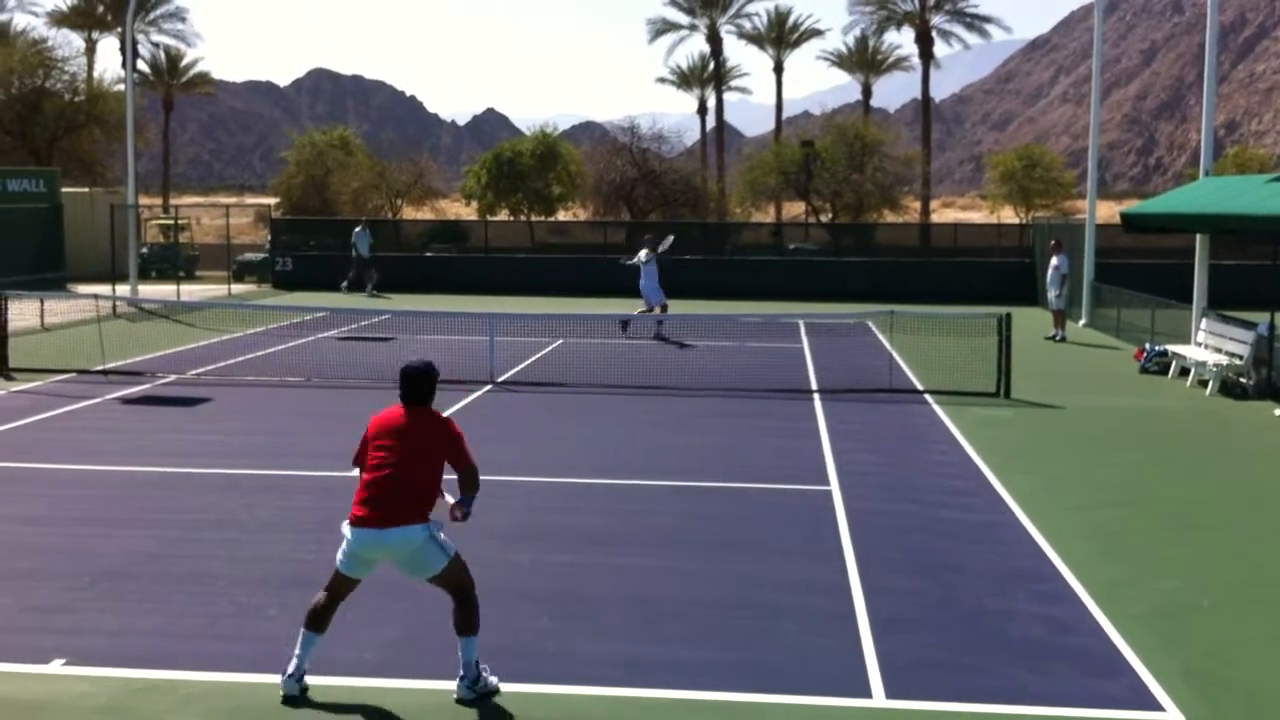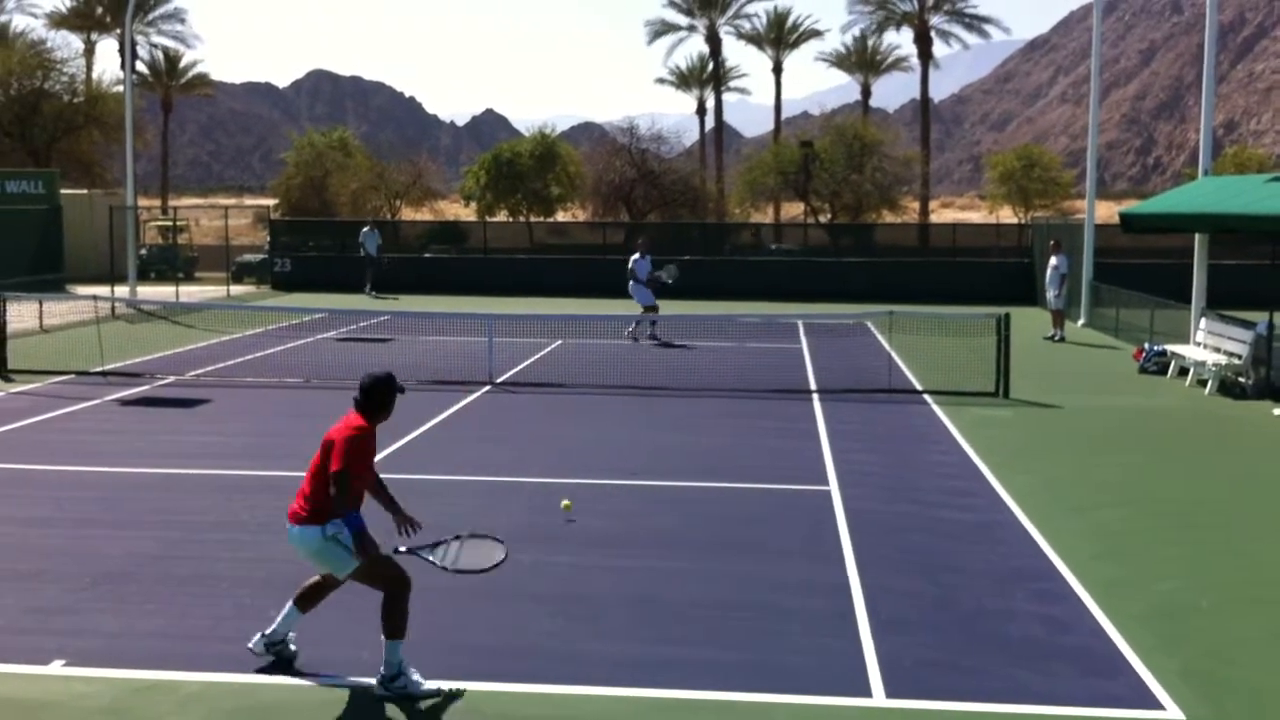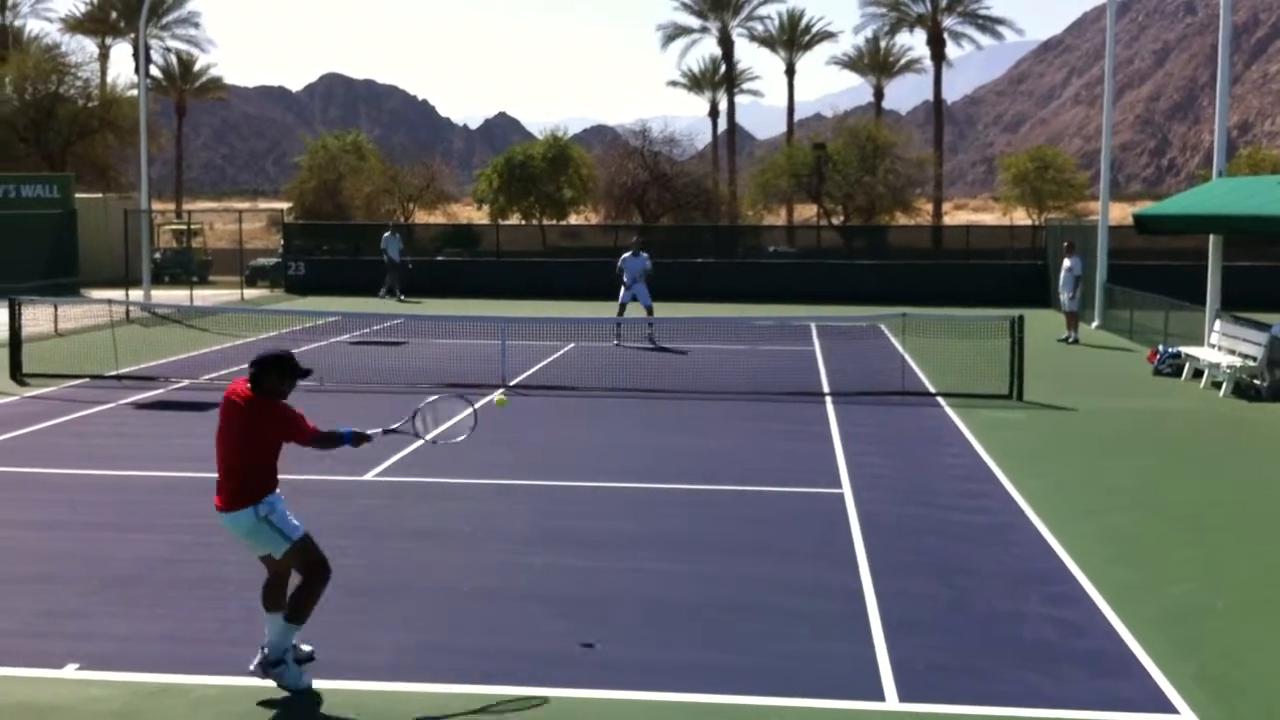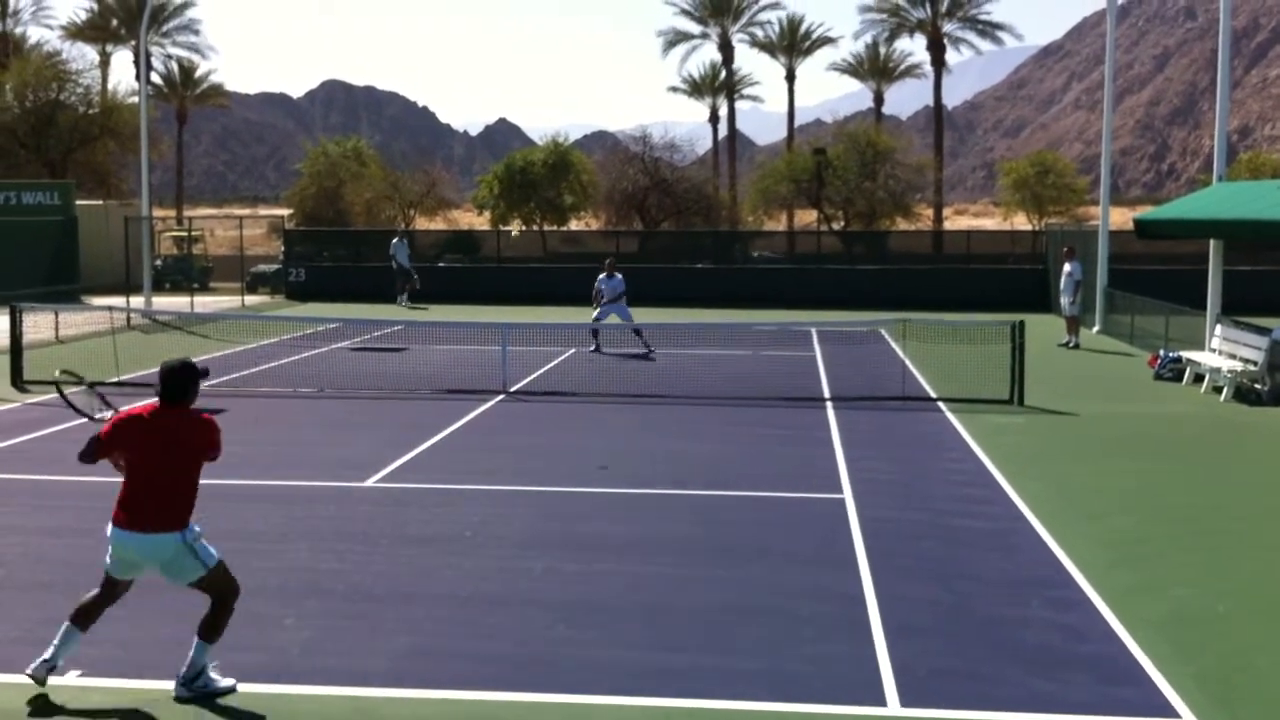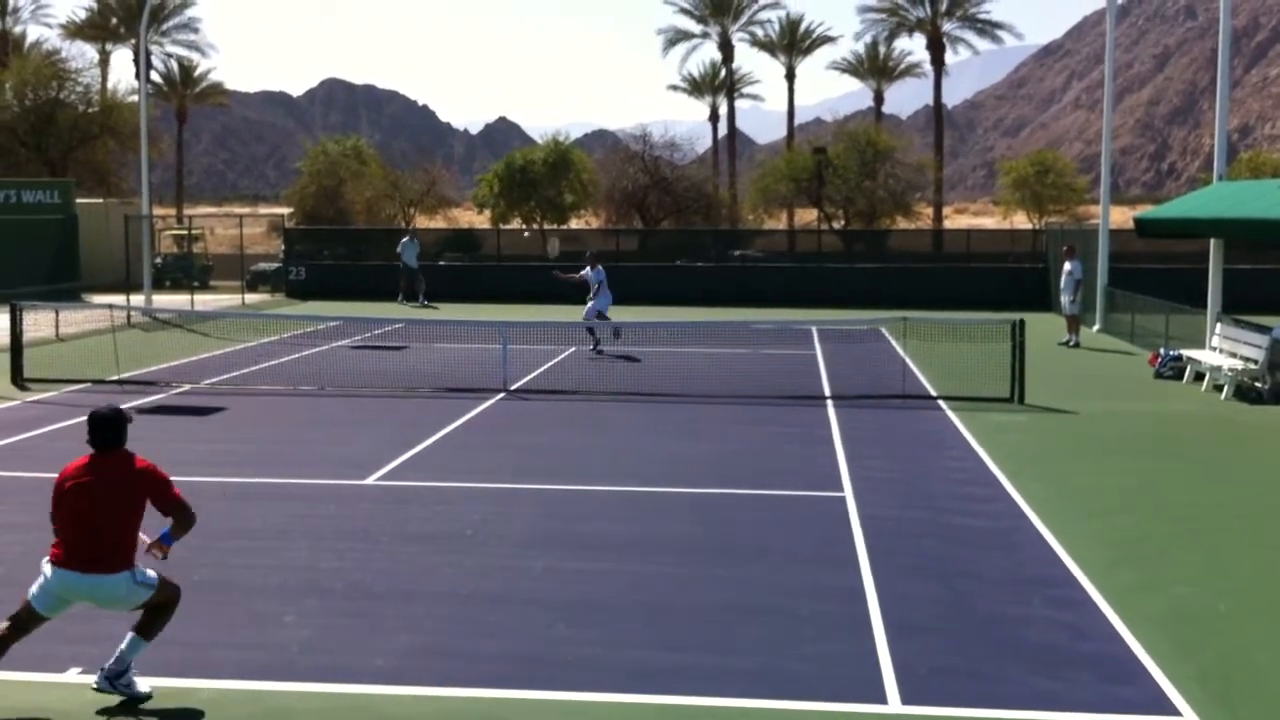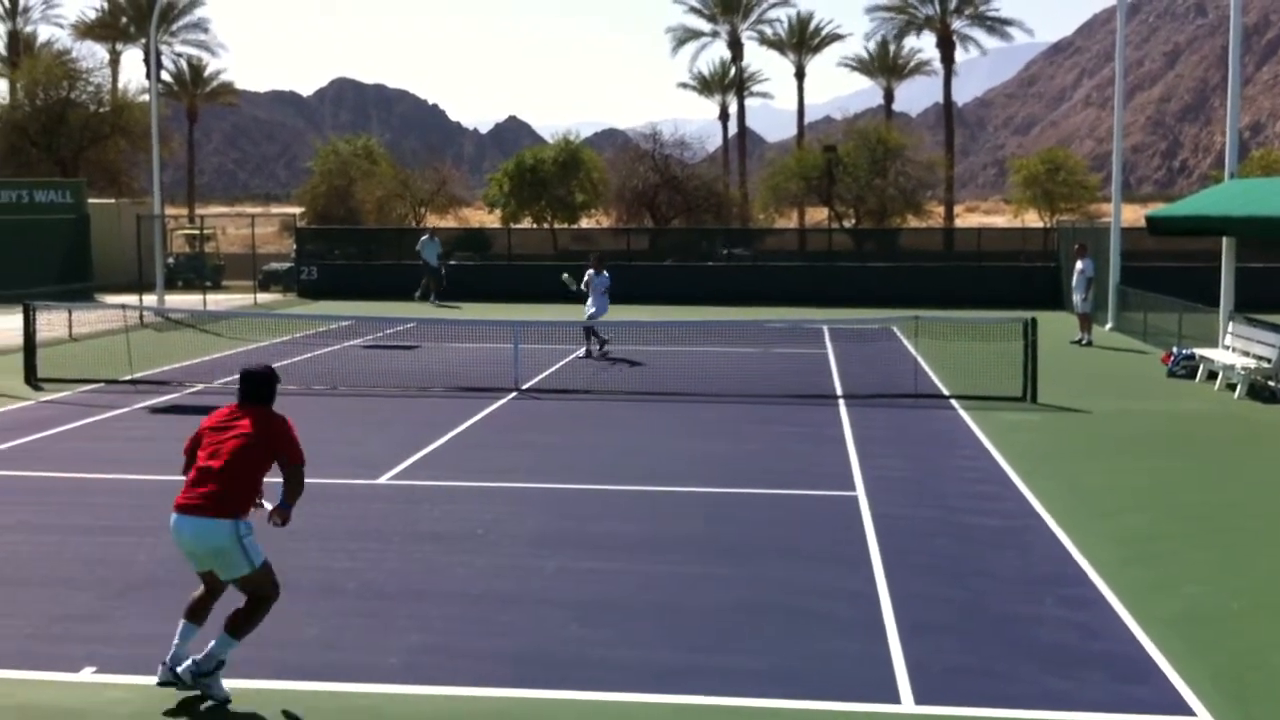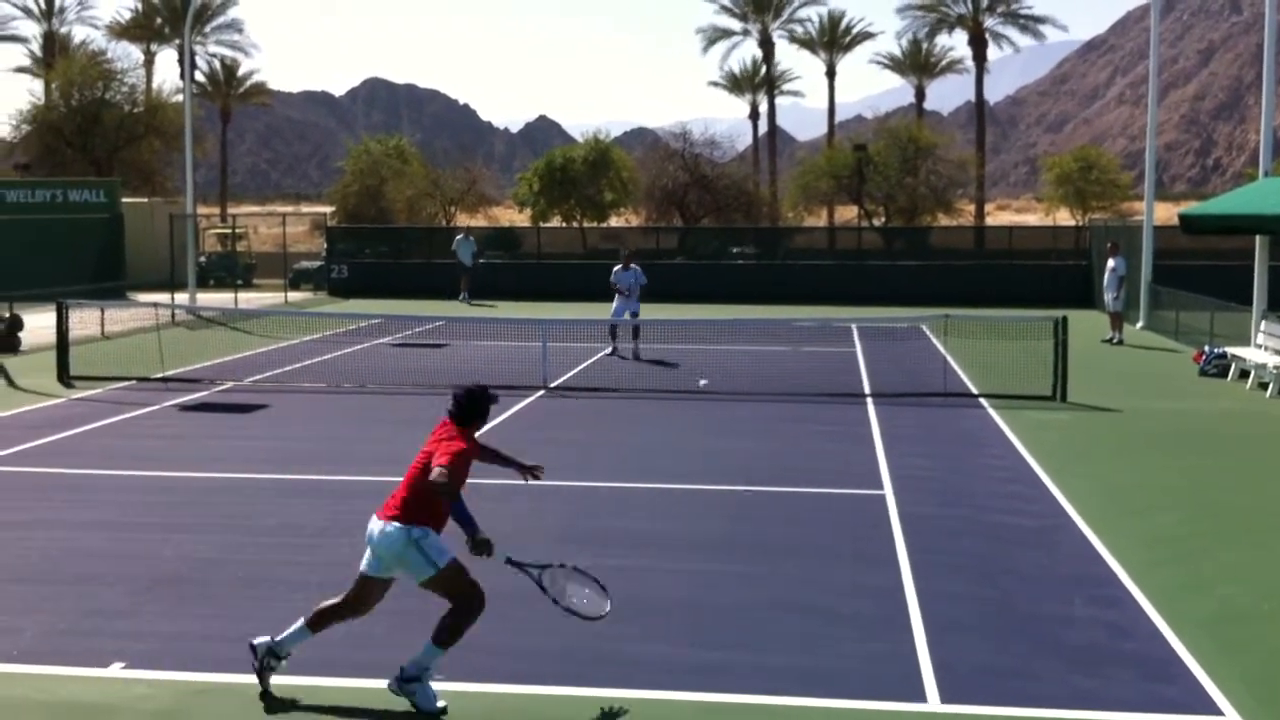
dt=0.3s
person 1, frame 1
left shoulder: (378, 422)
right shoulder: (444, 428)
right elbow: (470, 477)
right wrist: (465, 504)
left hip: (363, 529)
right hip: (410, 532)
left knee: (333, 593)
right knee: (464, 589)
left ankle: (295, 672)
right ankle: (471, 677)
person 1, frame 2
left shoulder: (355, 425)
right shoulder: (358, 434)
left elbow: (370, 479)
right elbow: (341, 492)
left wrist: (397, 510)
right wrist: (362, 536)
left hip: (305, 522)
right hip: (319, 528)
left knee: (334, 577)
right knee: (398, 584)
left ankle: (271, 639)
right ankle: (394, 674)
person 1, frame 3
left shoulder: (236, 392)
right shoulder: (277, 414)
right elbow: (319, 439)
right wrist: (352, 437)
left hip: (233, 506)
right hip: (253, 509)
left knee: (280, 567)
right knee: (317, 571)
left ankle: (276, 649)
right ankle: (276, 658)
person 1, frame 4
left shoulder: (130, 419)
right shoulder: (202, 428)
left elbow: (86, 456)
left hip: (123, 532)
right hip: (169, 538)
left knee: (109, 593)
right knee: (226, 592)
left ankle: (50, 660)
right ankle: (194, 676)
person 1, frame 5
left shoulder: (69, 474)
right shoulder: (145, 472)
left elbow: (59, 529)
right elbow: (186, 518)
right wrist: (166, 540)
left hip: (64, 573)
right hip: (114, 579)
right knee: (169, 596)
right ankle: (117, 673)
person 1, frame 6
left shoulder: (214, 420)
right shoulder: (276, 425)
right elbow: (295, 477)
right wrist: (284, 506)
left hip: (183, 519)
right hip: (222, 526)
left knee: (213, 586)
right knee: (264, 594)
left ankle: (174, 665)
right ankle: (205, 667)
person 1, frame 7
left shoulder: (448, 430)
right shoulder: (459, 445)
right elbow: (440, 483)
left wrist: (516, 464)
right wrist: (473, 532)
left hip: (386, 528)
right hip: (406, 533)
left knee: (354, 604)
right knee: (470, 600)
left ankle: (273, 649)
right ankle: (412, 677)
